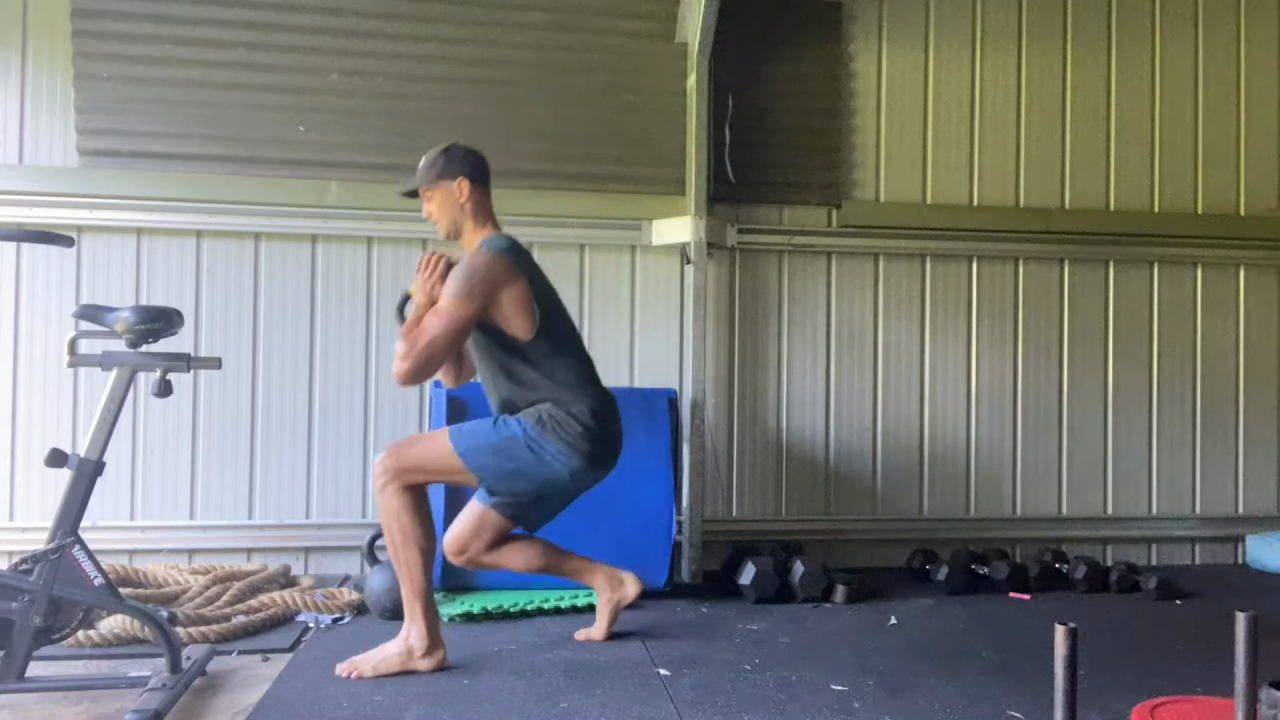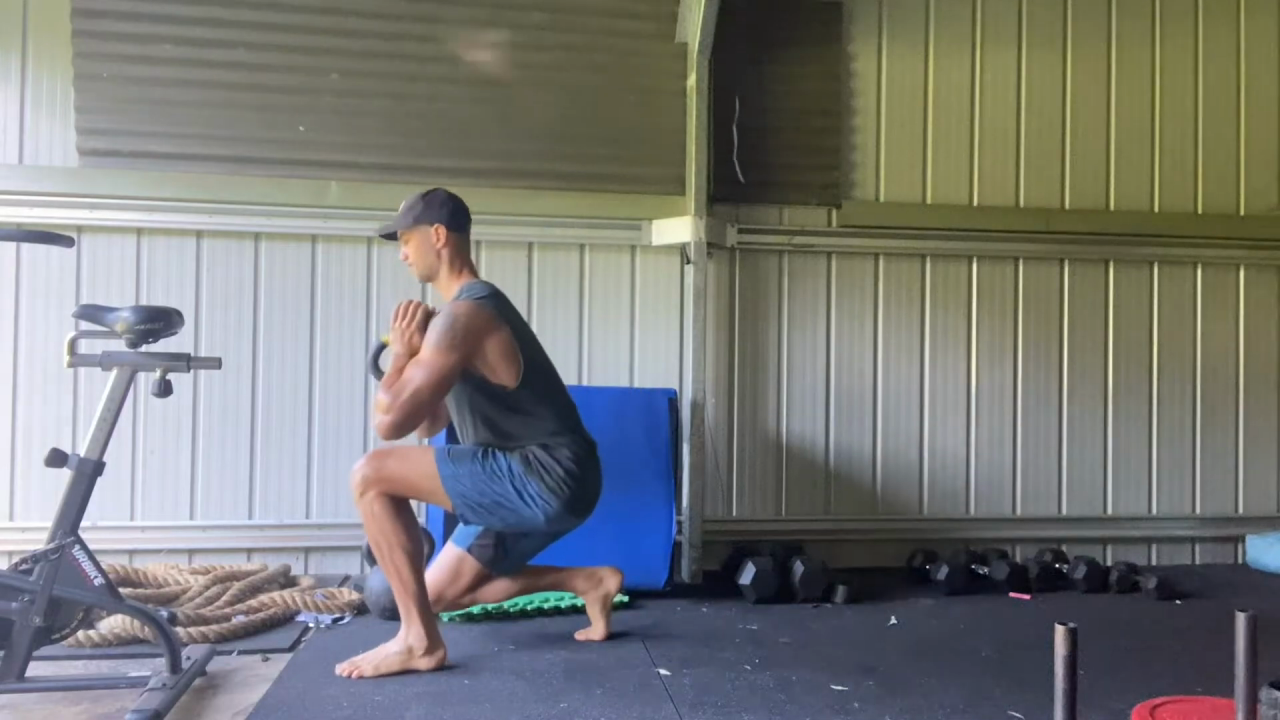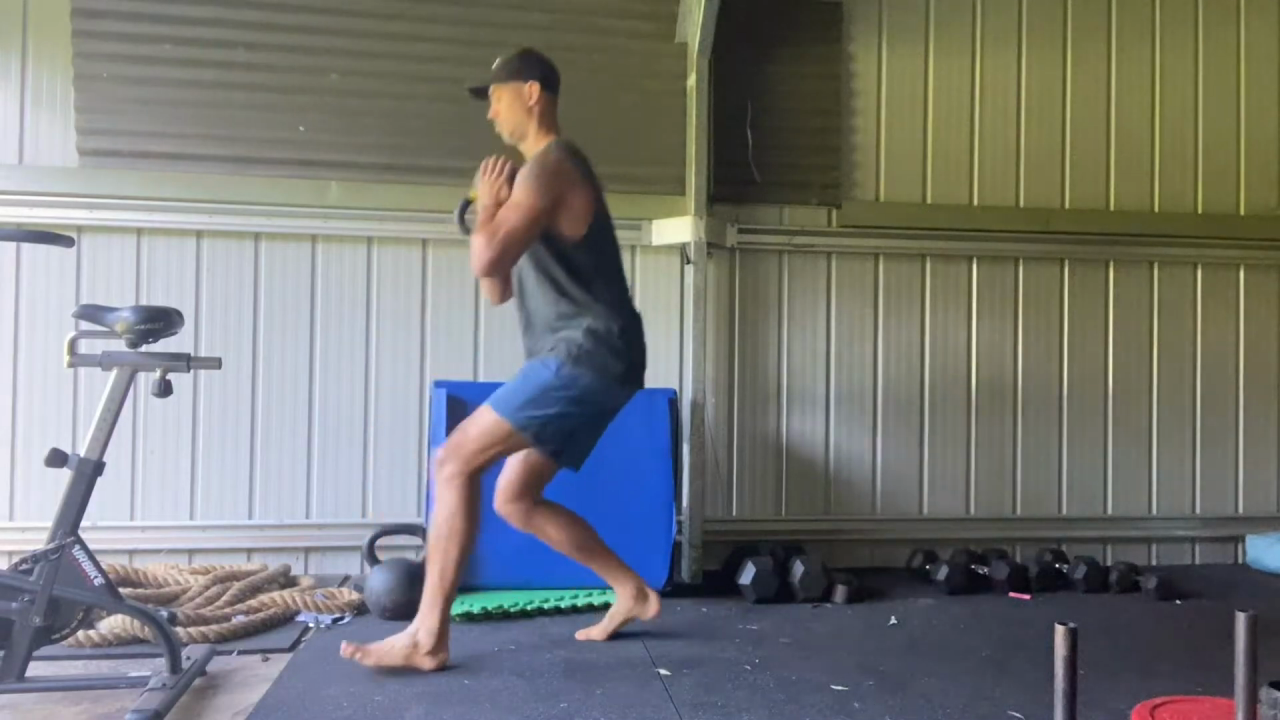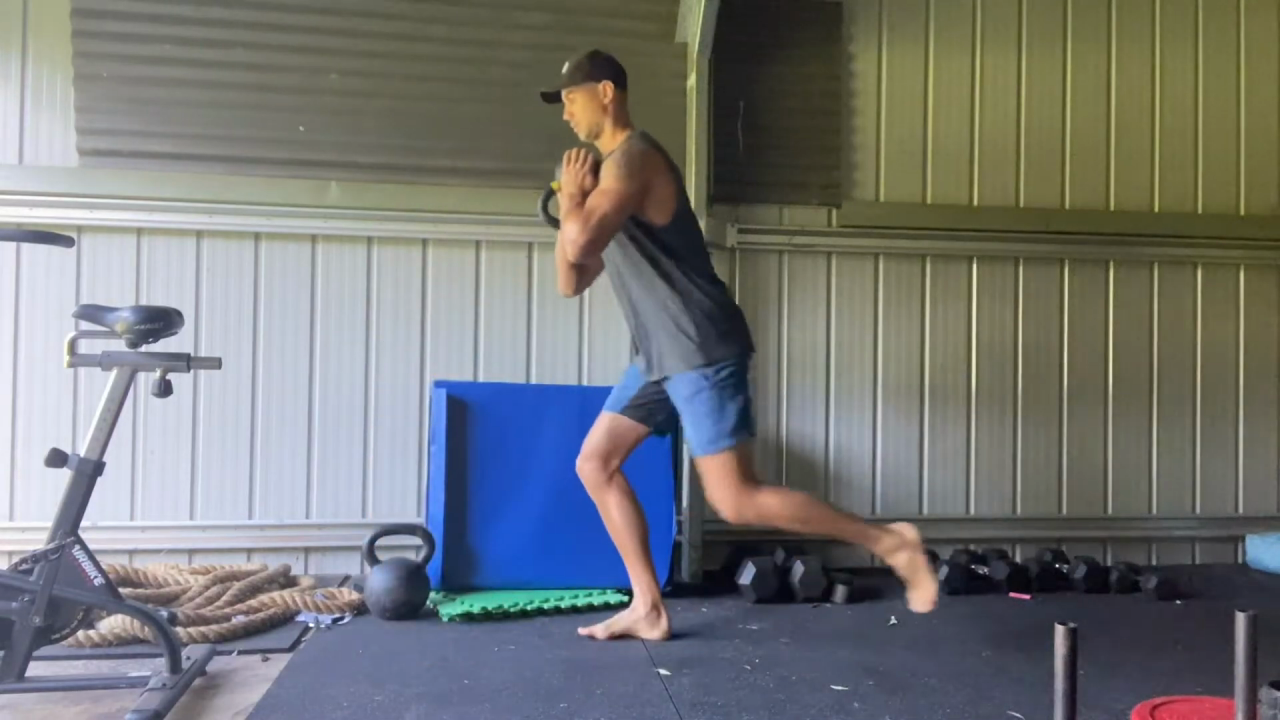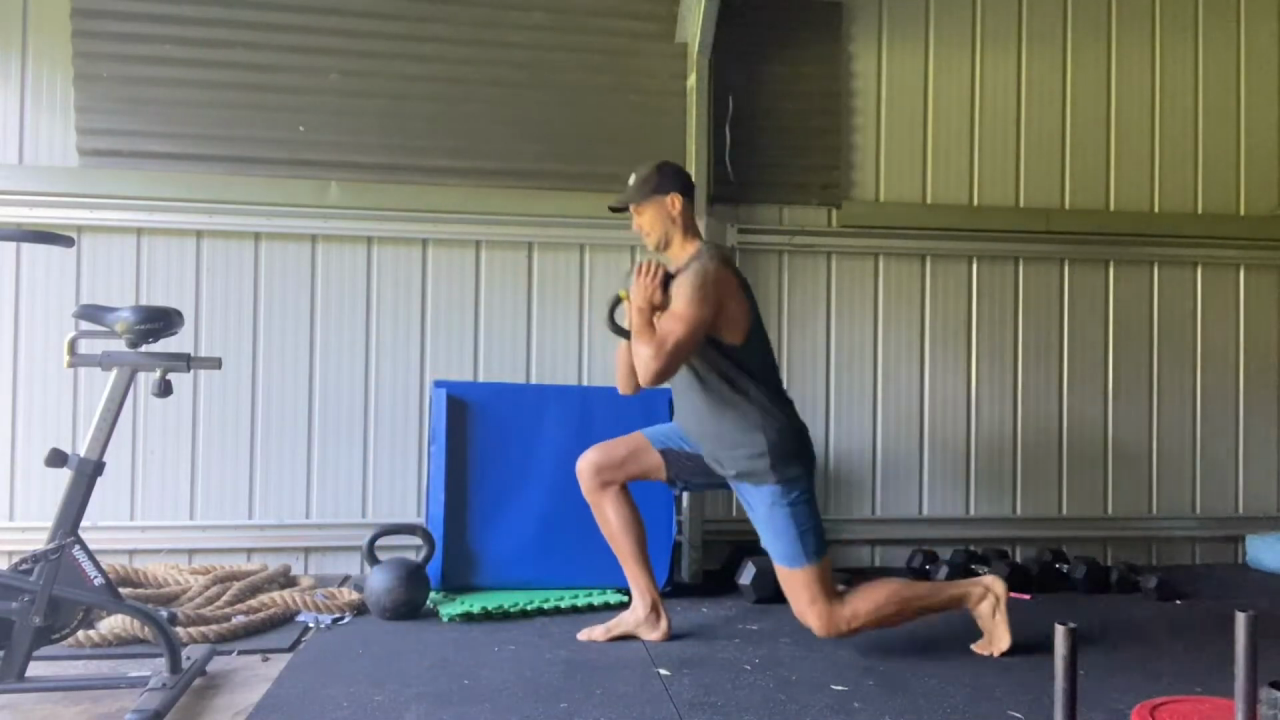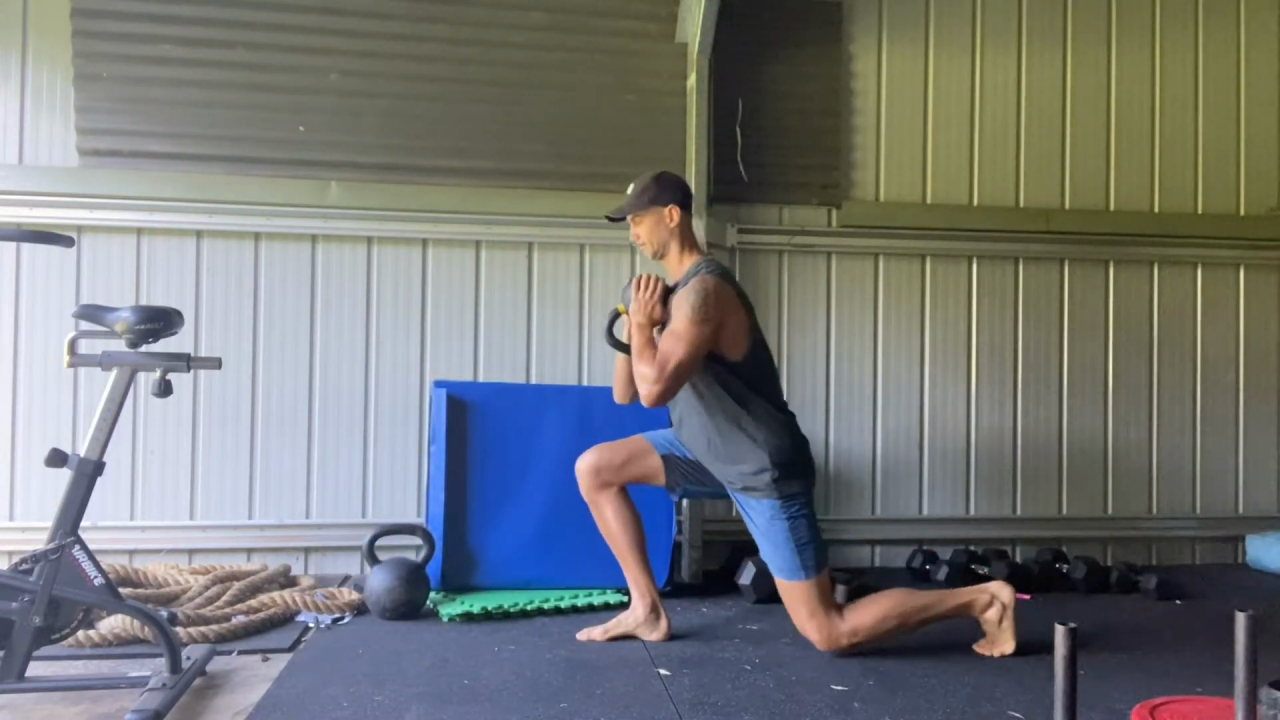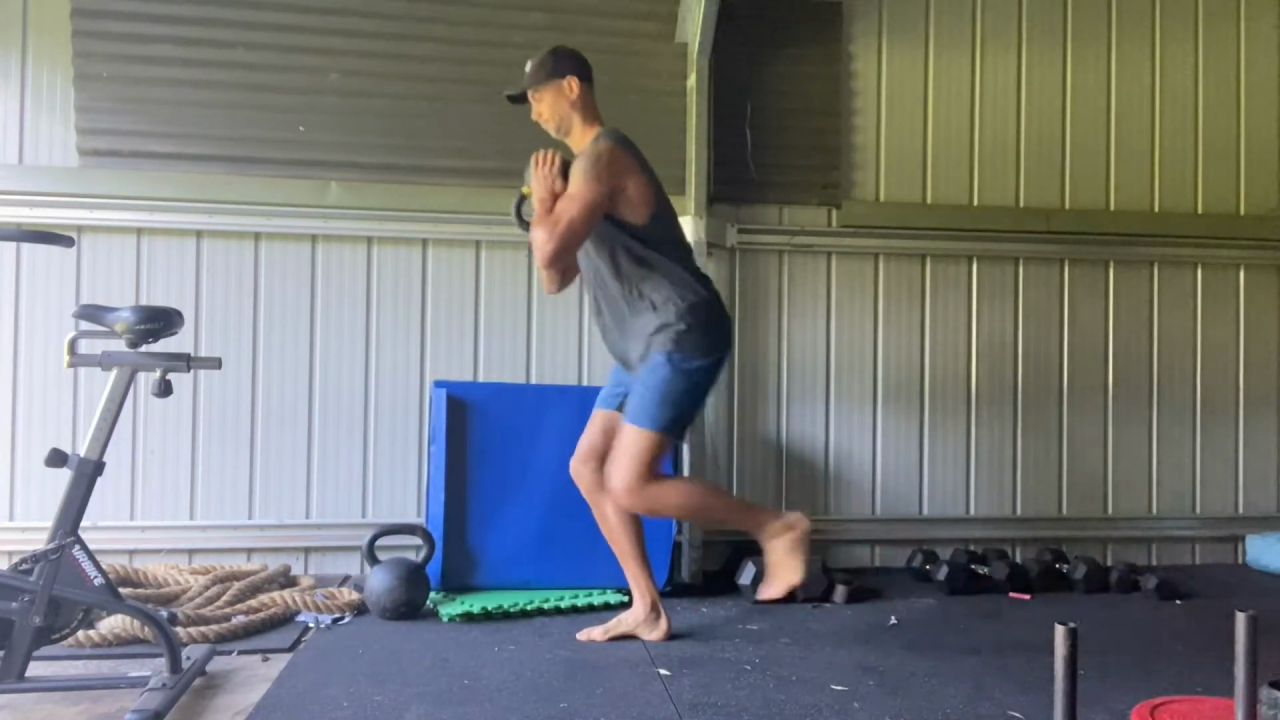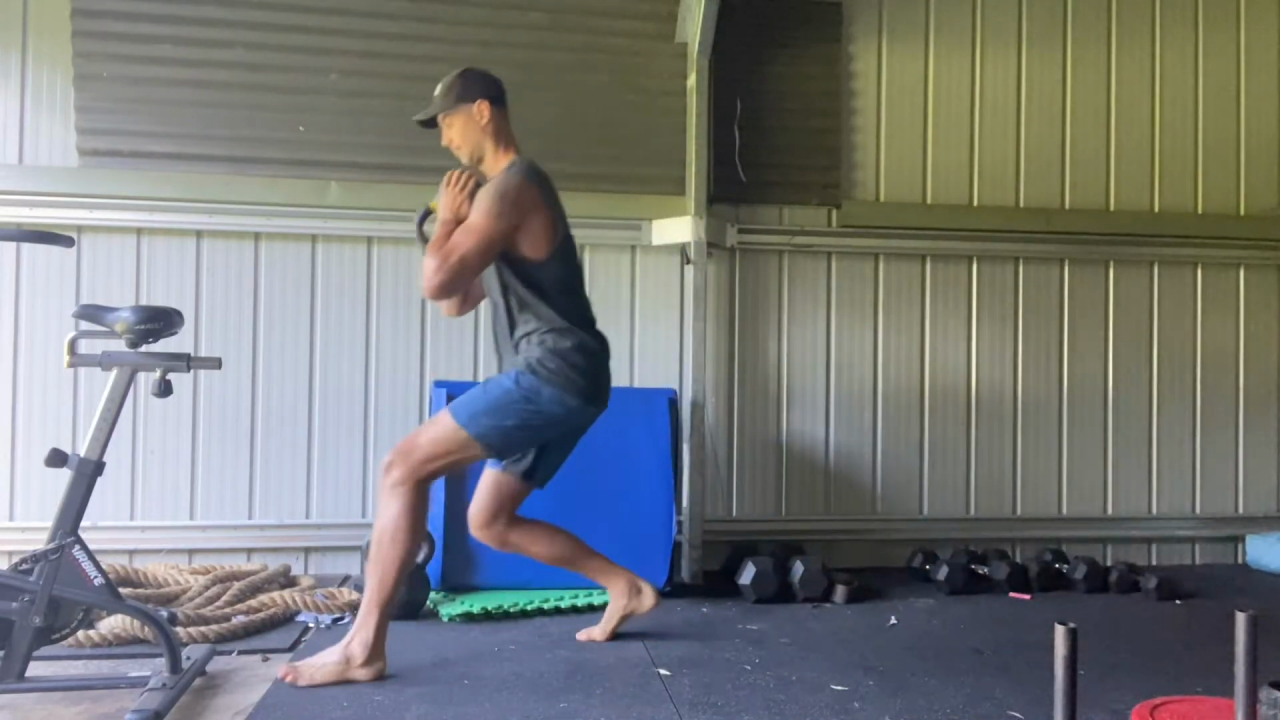
dt=0.5s
person 1, frame 1
left shoulder: (481, 266)
right shoulder: (492, 261)
left elbow: (408, 365)
right elbow: (455, 374)
left wrist: (423, 303)
right wrist: (437, 305)
left hip: (565, 431)
right hip: (570, 435)
left knee: (392, 468)
right knee: (466, 544)
left ankle: (420, 639)
right ankle: (608, 579)
person 1, frame 2
left shoulder: (463, 316)
right shoulder: (470, 310)
left elbow: (392, 422)
right elbow: (431, 423)
left wrist: (402, 353)
right wrist: (411, 355)
left hip: (549, 480)
right hip: (542, 481)
left knee: (371, 474)
right knee: (439, 591)
left ankle: (418, 640)
right ankle: (591, 582)
person 1, frame 3
left shoulder: (552, 164)
right shoulder: (541, 174)
left elbow: (486, 258)
right elbow: (499, 288)
left wrist: (489, 207)
right wrist: (494, 213)
left hip: (589, 354)
right hip: (584, 360)
left knee: (456, 463)
right knee: (514, 498)
left ankle: (427, 636)
right ankle: (632, 591)
person 1, frame 4
left shoulder: (631, 158)
right shoulder: (607, 169)
left elbow: (575, 247)
right elbow: (573, 279)
left wrist: (573, 203)
right wrist: (570, 204)
left hip: (701, 345)
right hip: (662, 349)
left knee: (734, 501)
right knee: (594, 462)
left ankle: (893, 545)
right ankle: (648, 608)
person 1, frame 5
left shoulder: (703, 274)
right shoulder: (677, 281)
left elbow: (653, 369)
right elbow: (628, 383)
left wrist: (640, 310)
right wrist: (635, 318)
left hip: (765, 458)
right hip: (718, 443)
left knee: (825, 617)
right knee: (594, 469)
left ankle: (978, 593)
right ankle: (646, 610)
person 1, frame 6
left shoulder: (703, 291)
right shoulder: (679, 290)
left elbow: (655, 390)
right elbow: (627, 393)
left wrist: (642, 325)
right wrist: (638, 332)
left hip: (764, 470)
right hip: (718, 452)
left knee: (830, 634)
right knee: (593, 469)
left ankle: (987, 600)
right ankle: (647, 610)
person 1, frame 7
left shoulder: (602, 157)
right shoulder: (590, 162)
left elbow: (549, 256)
right elbow: (558, 279)
left wrist: (545, 200)
right wrist: (550, 205)
left hip: (683, 332)
right hip: (648, 343)
left knee: (630, 486)
right knee: (587, 468)
left ankle: (776, 528)
right ankle: (646, 608)
person 1, frame 8
left shoulder: (512, 186)
right shoulder: (504, 189)
left elbow: (438, 283)
right elbow: (461, 301)
left wrist: (449, 221)
right wrist: (455, 225)
left hip: (555, 372)
right hip: (558, 379)
left knee: (403, 467)
right knee: (490, 520)
left ankle: (363, 648)
right ankle: (625, 586)
